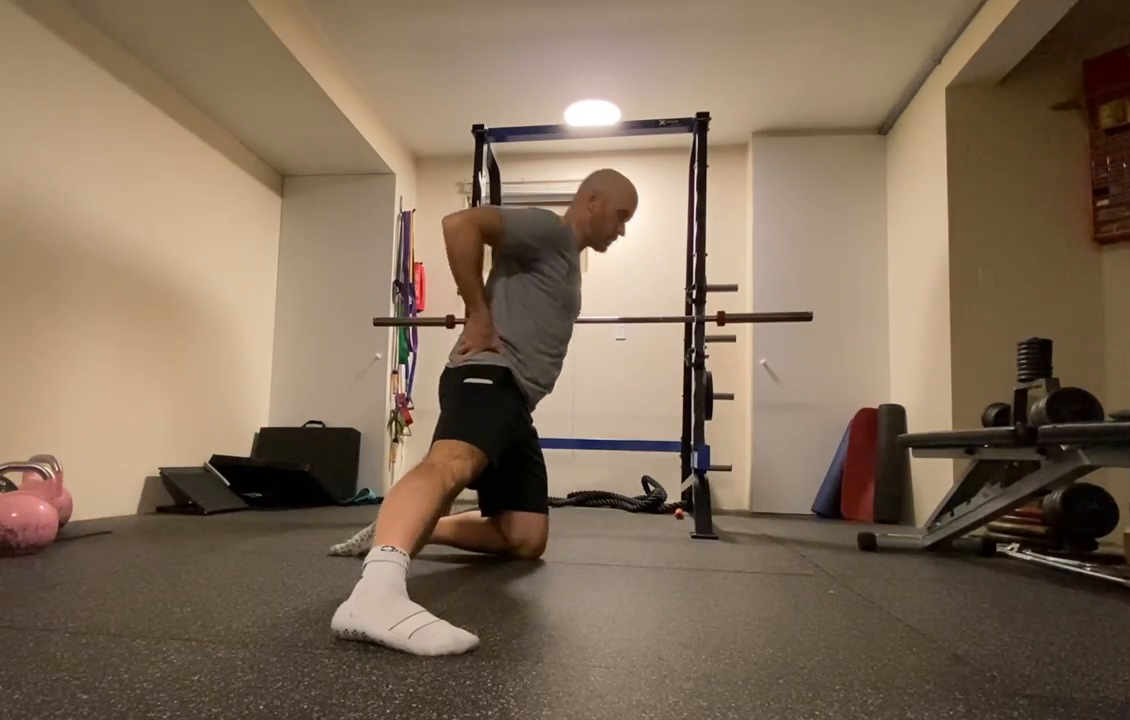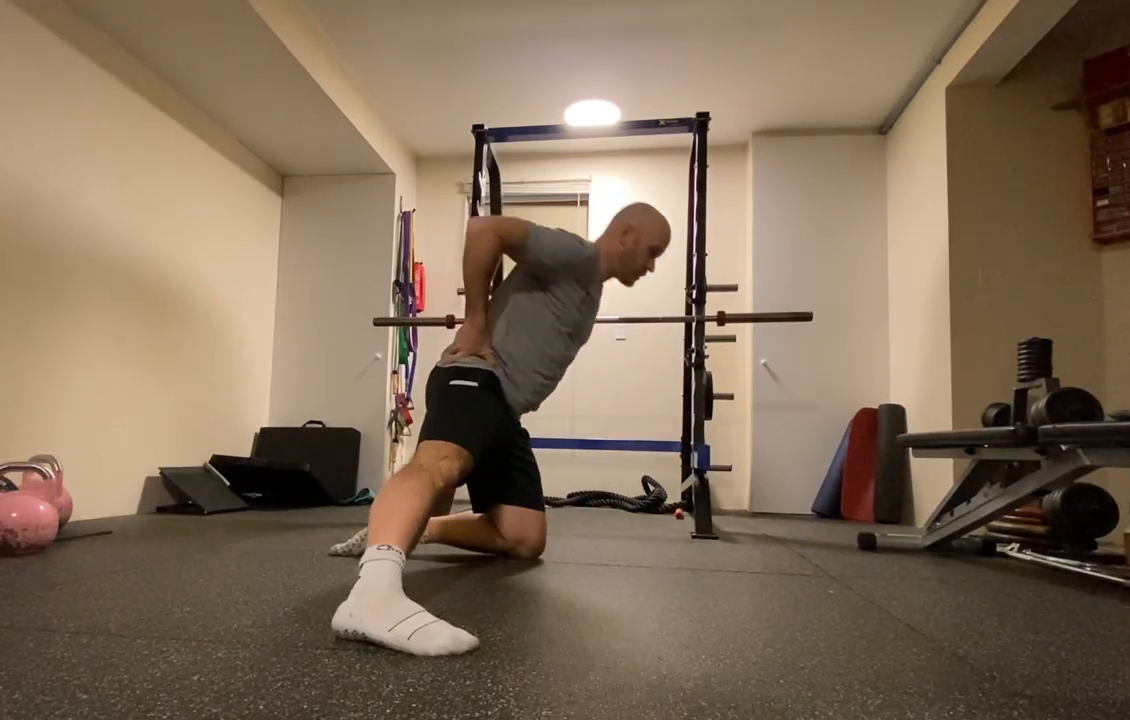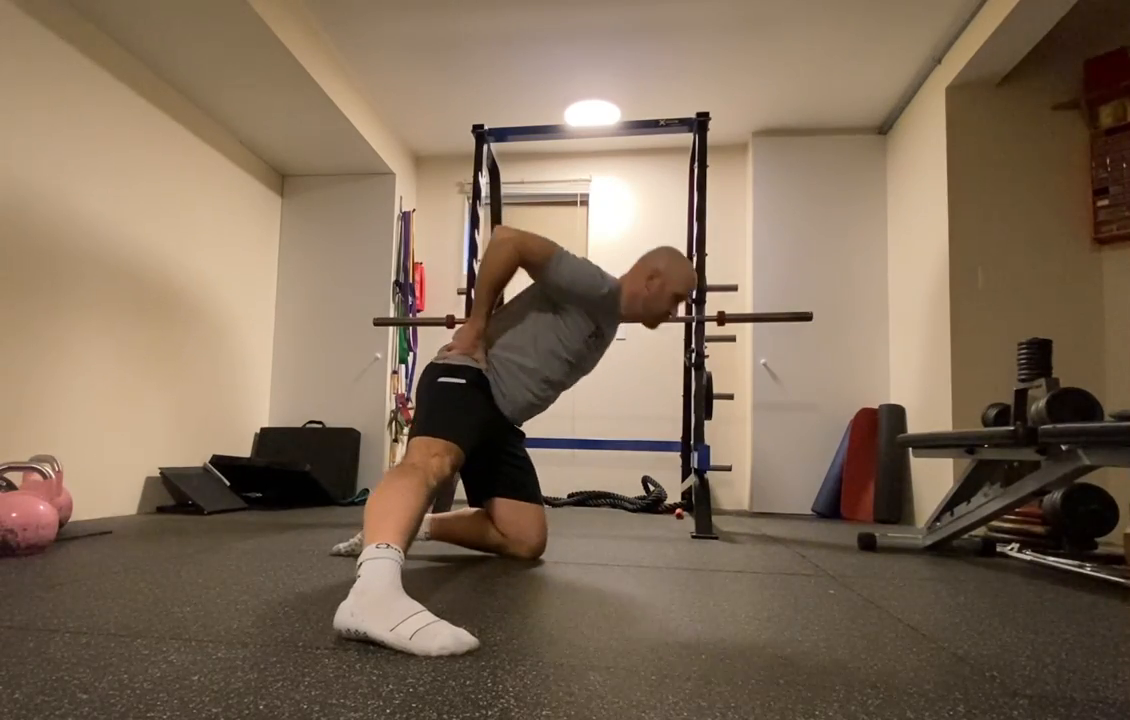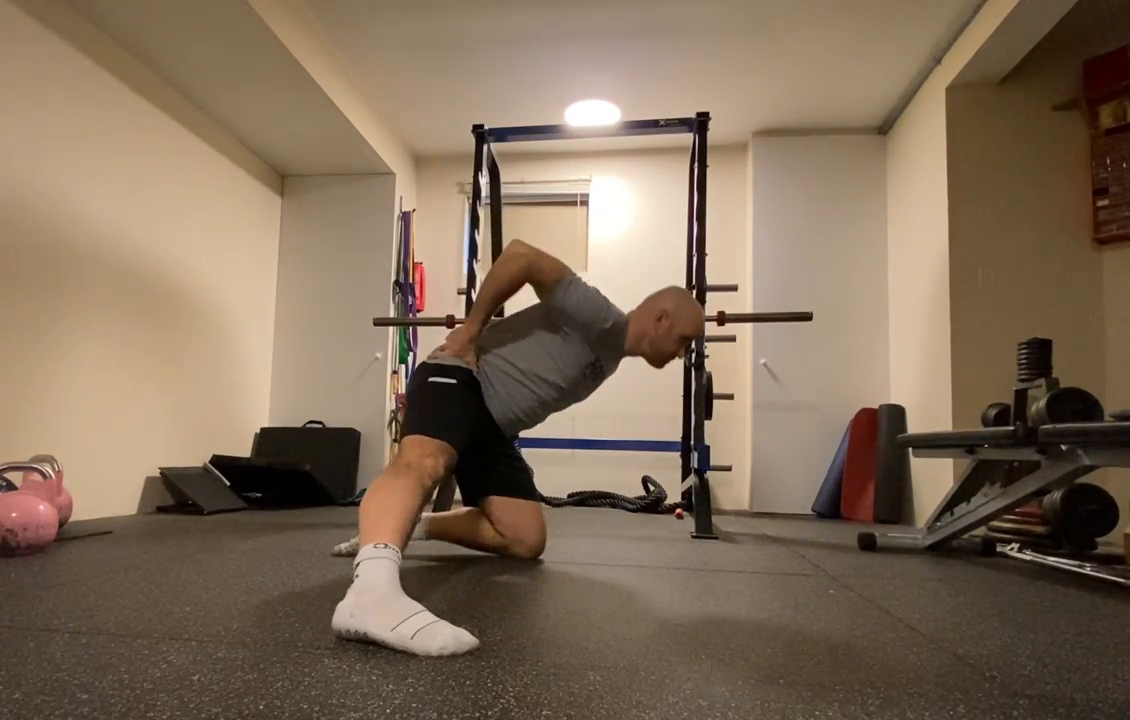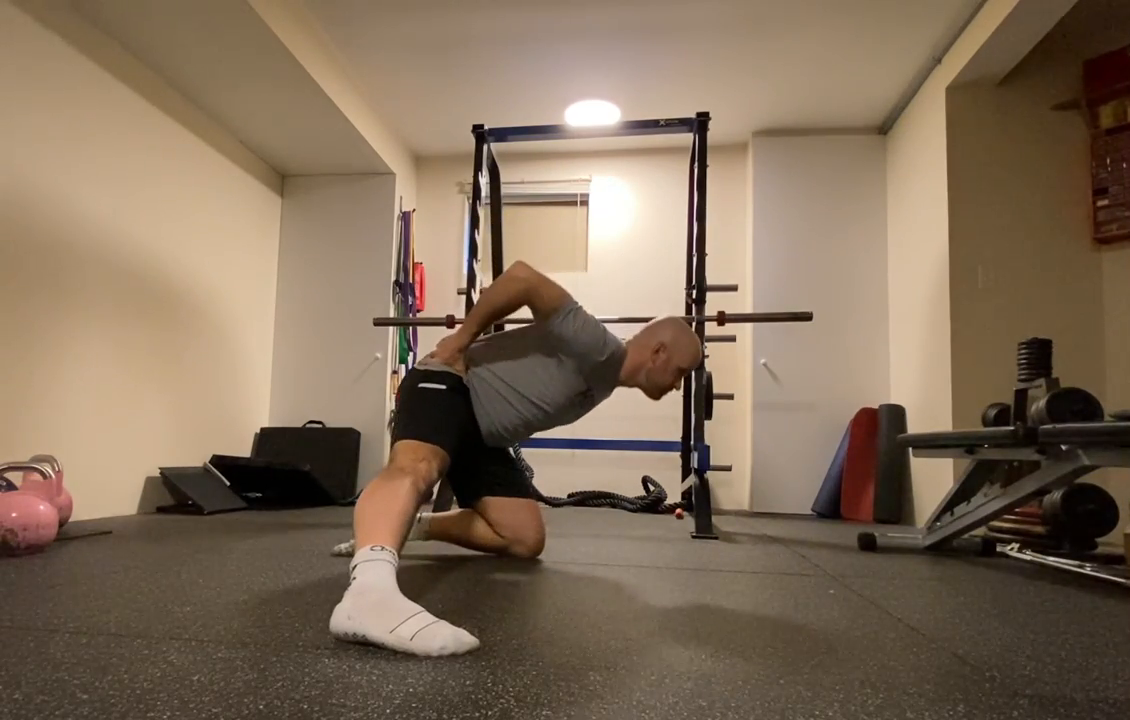
dt=0.3s
person 1, frame 1
left shoulder: (568, 257)
right shoulder: (549, 231)
right elbow: (460, 223)
right wrist: (478, 316)
left hip: (516, 402)
right hip: (488, 378)
left knee: (526, 540)
right knee: (451, 465)
left ankle: (407, 529)
right ankle: (375, 589)
person 1, frame 2
left shoulder: (590, 283)
right shoulder: (573, 254)
right elbow: (483, 228)
right wrist: (476, 322)
left hip: (505, 407)
right hip: (477, 379)
left knee: (524, 540)
right knee: (438, 464)
left ankle: (407, 529)
right ankle: (373, 589)
person 1, frame 3
left shoulder: (609, 322)
right shoulder: (595, 288)
right elbow: (507, 238)
right wrist: (476, 325)
left hip: (500, 416)
right hip: (466, 379)
left knee: (526, 539)
right knee: (429, 462)
left ankle: (409, 527)
right ankle: (373, 587)
person 1, frame 4
left shoulder: (611, 352)
right shoulder: (599, 318)
right elbow: (520, 254)
right wrist: (471, 329)
left hip: (492, 421)
right hip: (459, 382)
left knee: (525, 540)
right knee: (422, 463)
left ankle: (407, 526)
right ankle: (372, 588)
person 1, frame 5
left shoulder: (605, 380)
right shoulder: (597, 350)
right elbow: (523, 276)
right wrist: (462, 339)
left hip: (482, 432)
right hip: (447, 387)
left knee: (525, 539)
right knee: (414, 468)
left ankle: (410, 526)
right ankle: (369, 588)
